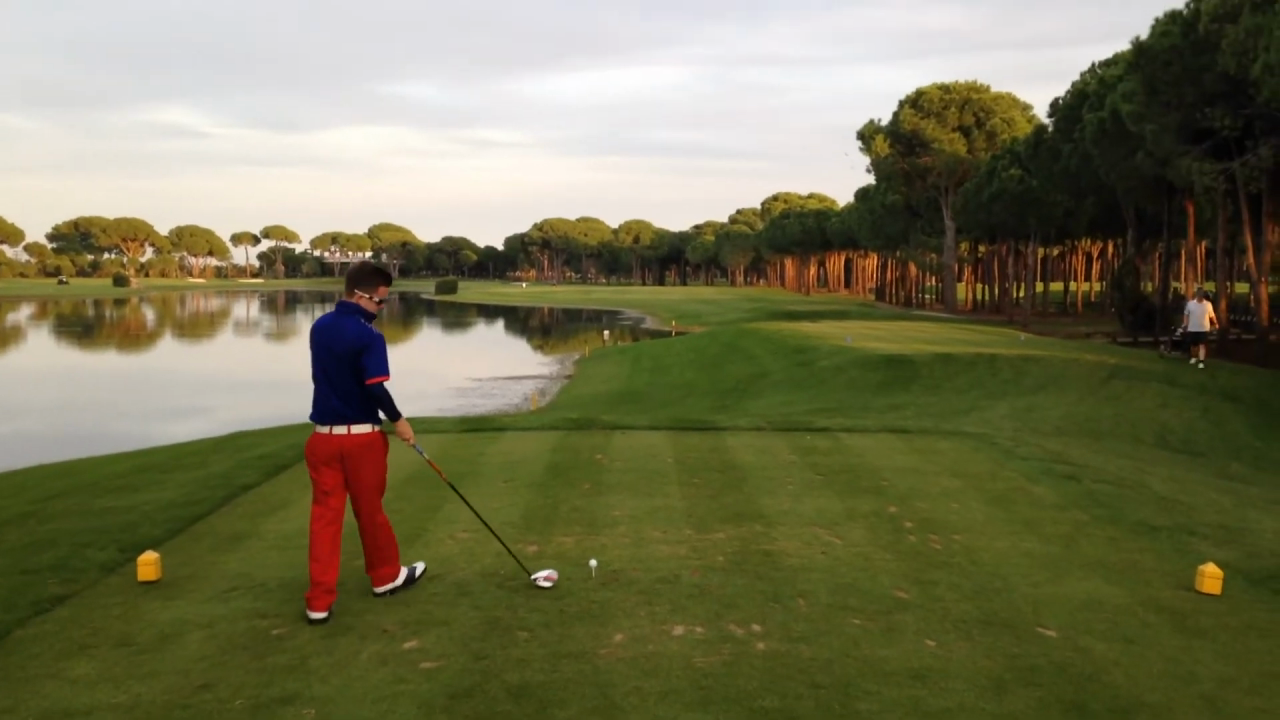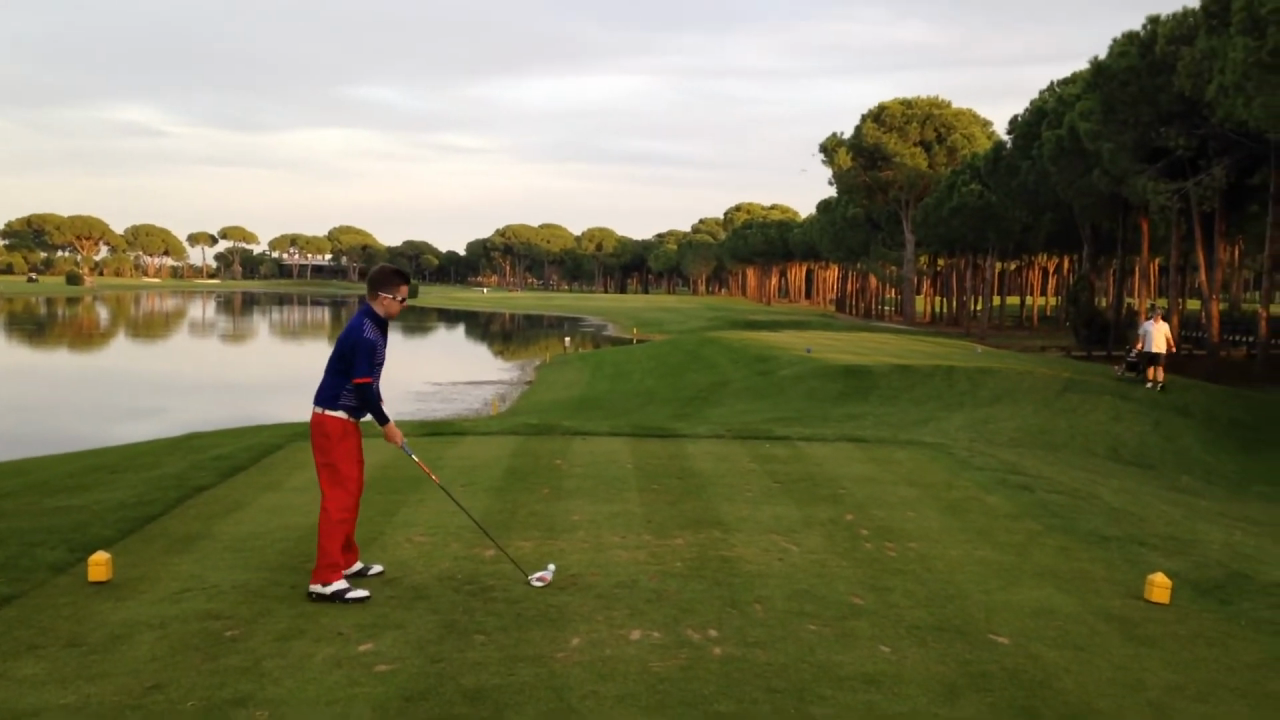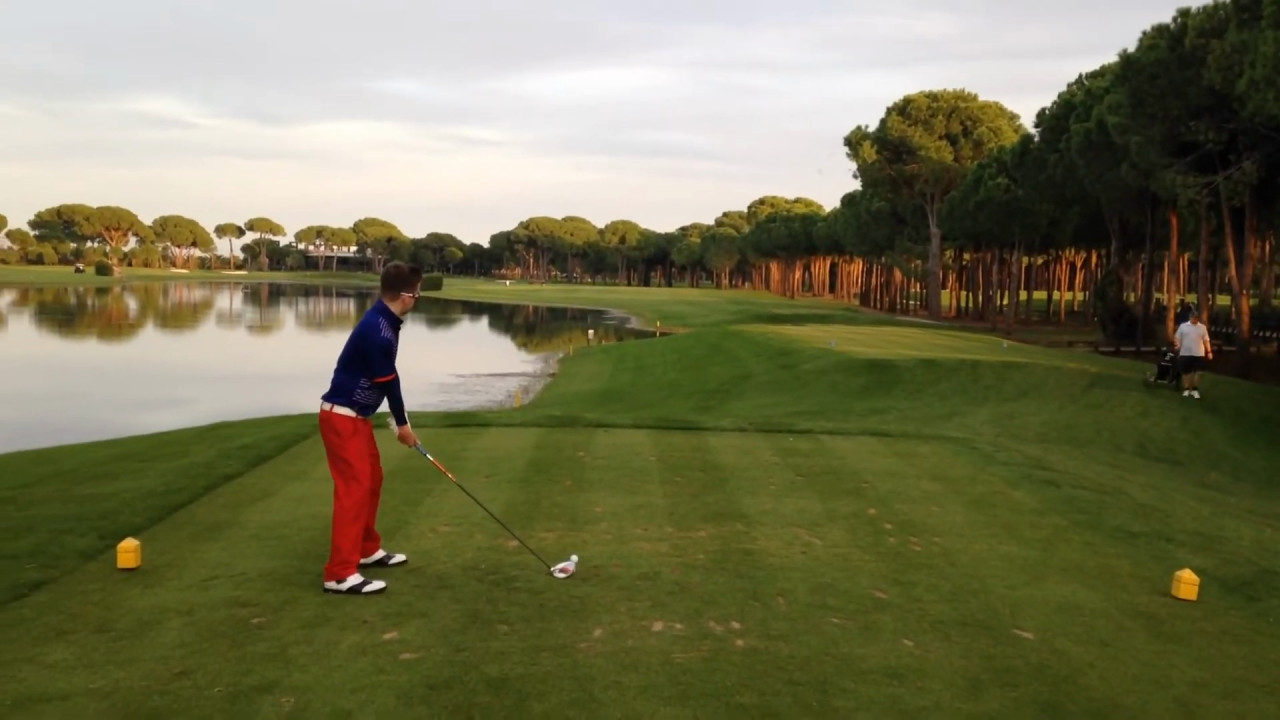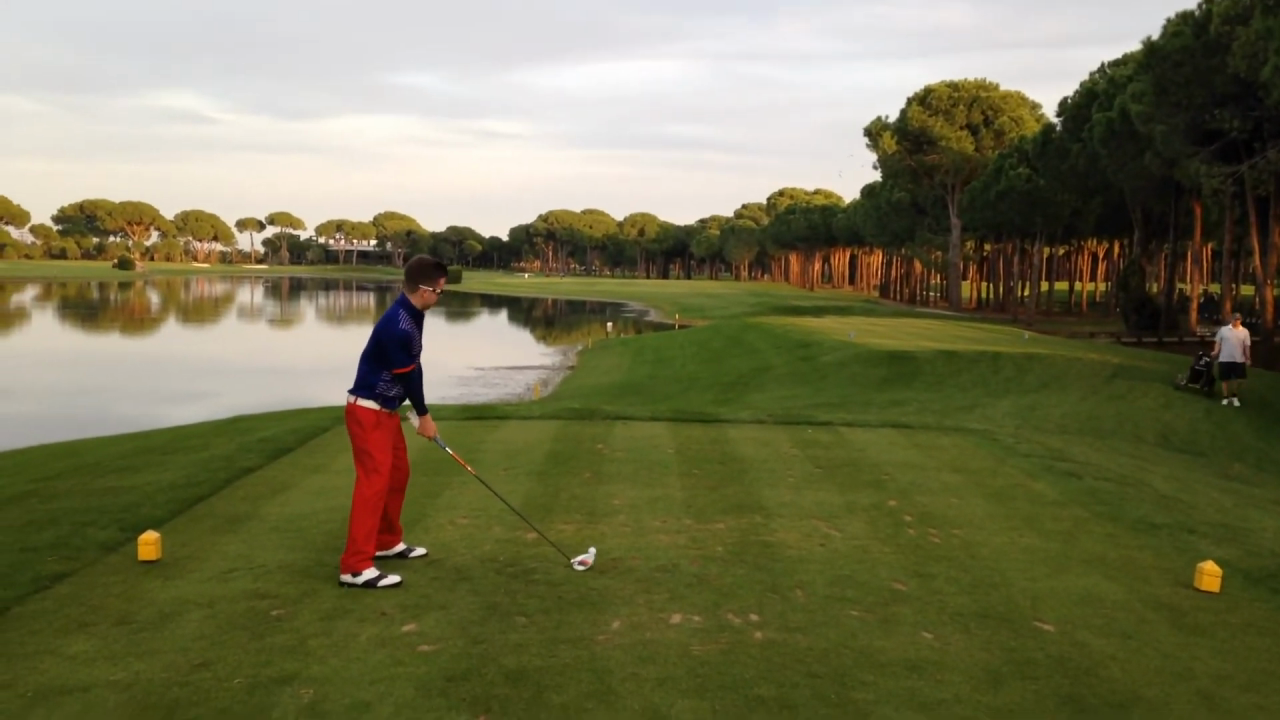
dt=1s
person 1, frame 1
left shoulder: (319, 327)
right shoulder: (368, 337)
right elbow: (375, 388)
right wrist: (399, 421)
left hip: (322, 435)
right hip: (362, 435)
left knee: (325, 514)
right knee: (369, 509)
left ankle: (319, 601)
right ankle: (386, 576)
person 1, frame 2
left shoulder: (374, 324)
right shoulder: (364, 334)
right elbow: (363, 387)
left wrist: (381, 407)
right wrist: (386, 424)
left hip: (344, 418)
right hip: (333, 420)
left knee: (351, 490)
right knee: (339, 495)
left ankle: (345, 561)
right ankle: (326, 579)
person 1, frame 3
left shoulder: (384, 322)
right shoulder: (378, 332)
left elbow: (390, 378)
right elbow: (387, 383)
left wrist: (401, 420)
right wrist: (402, 425)
left hip: (356, 415)
right hip: (342, 416)
left knee: (371, 480)
right knee: (354, 488)
left ankle: (367, 549)
right ankle: (340, 573)
person 1, frame 4
left shoulder: (414, 316)
right shoulder: (396, 325)
left elbow: (414, 368)
right elbow: (406, 375)
left wrist: (423, 413)
right wrist: (423, 417)
left hip: (386, 408)
right hip: (368, 410)
left knee: (397, 473)
right knee: (375, 480)
left ankle: (387, 542)
right ankle: (356, 567)
